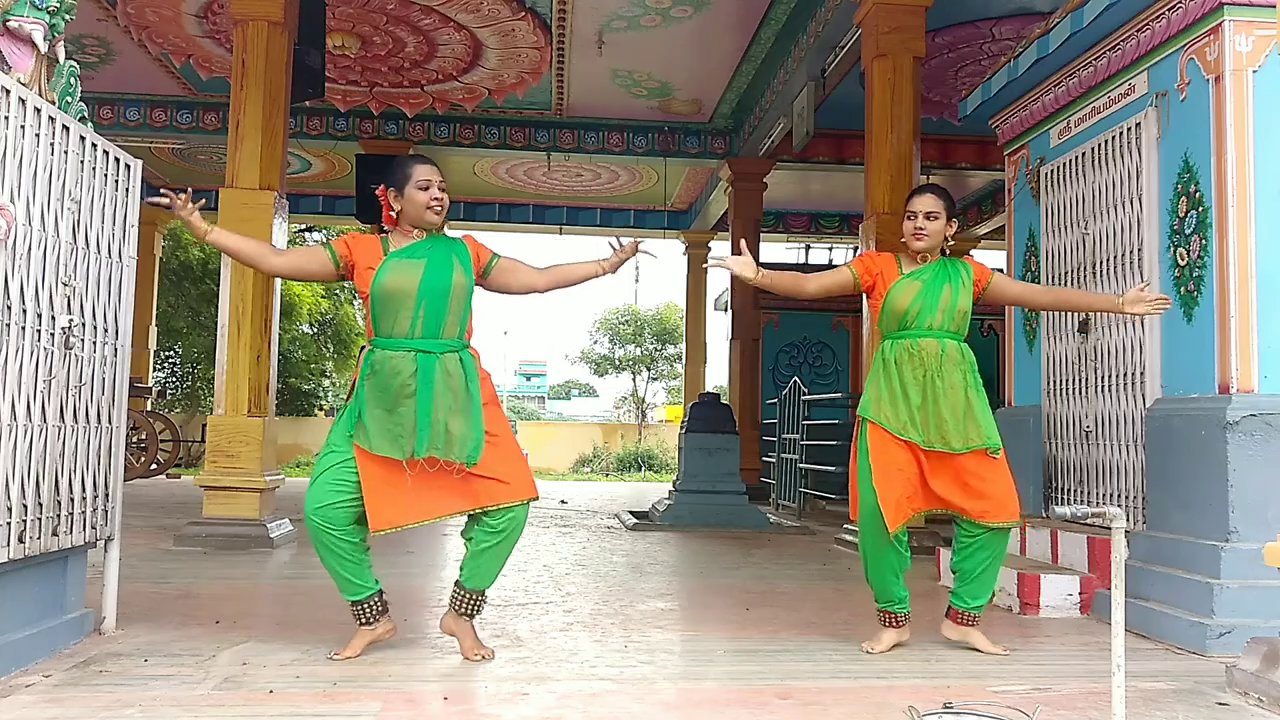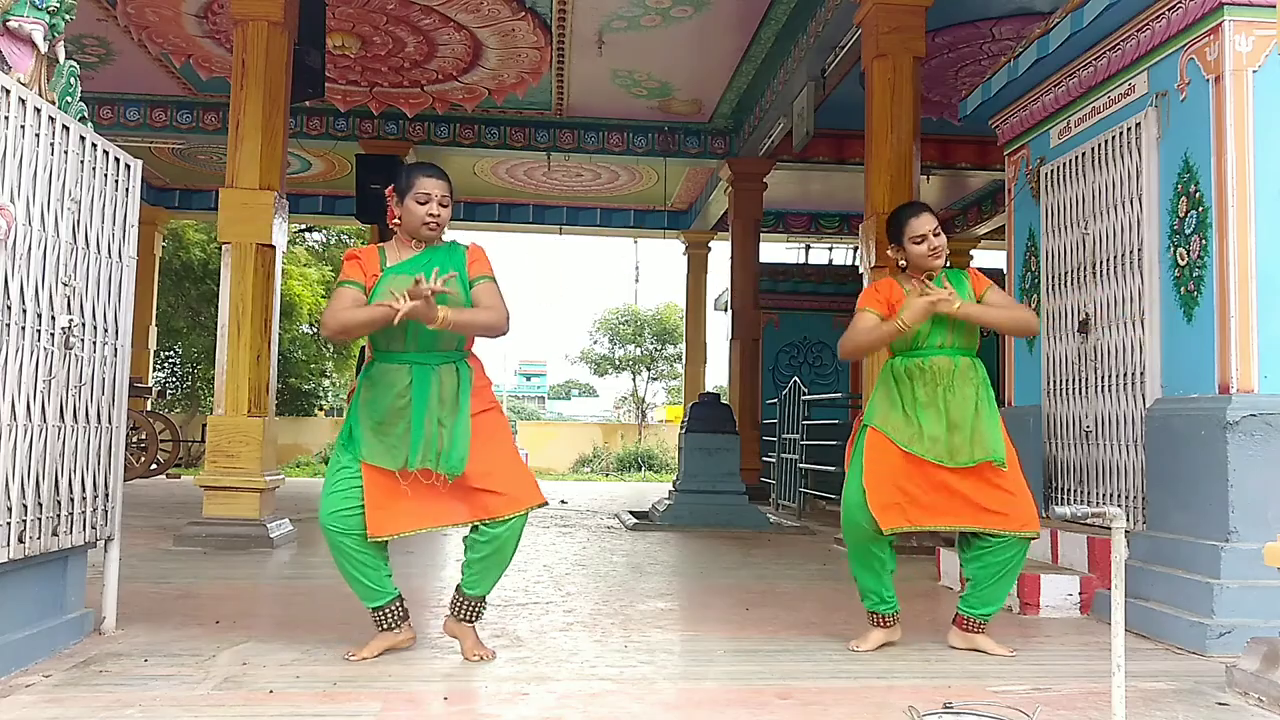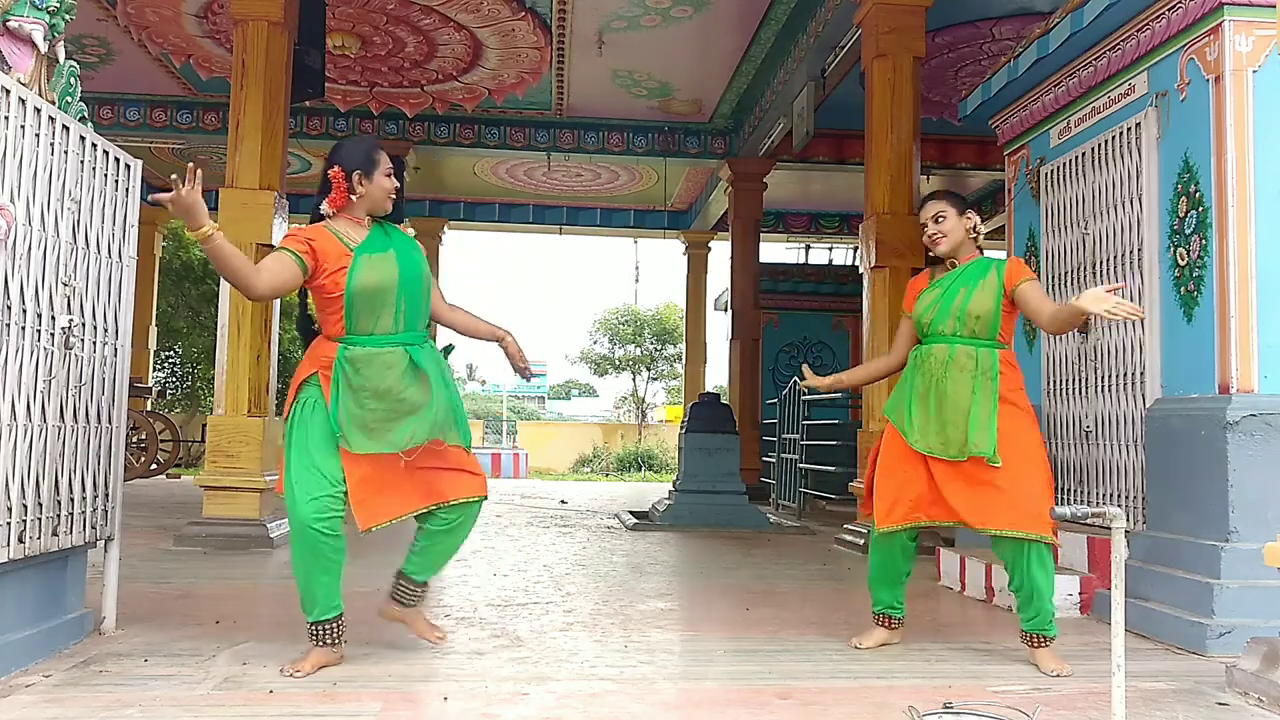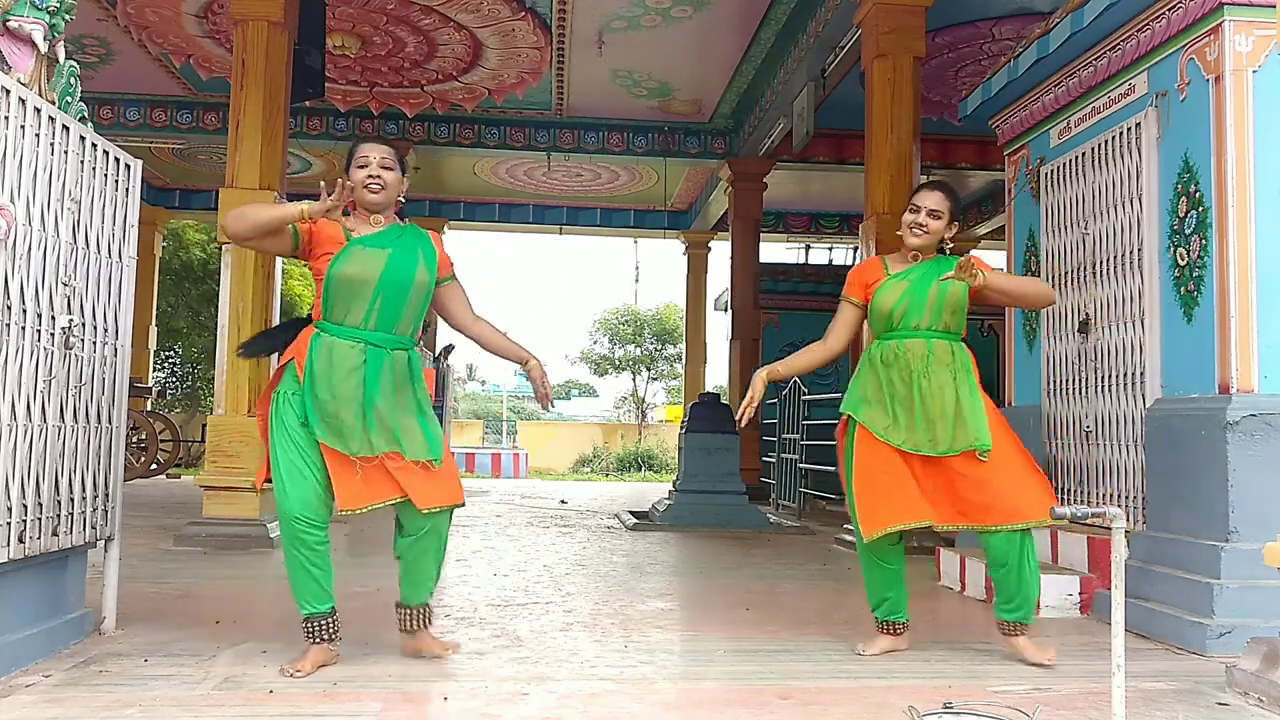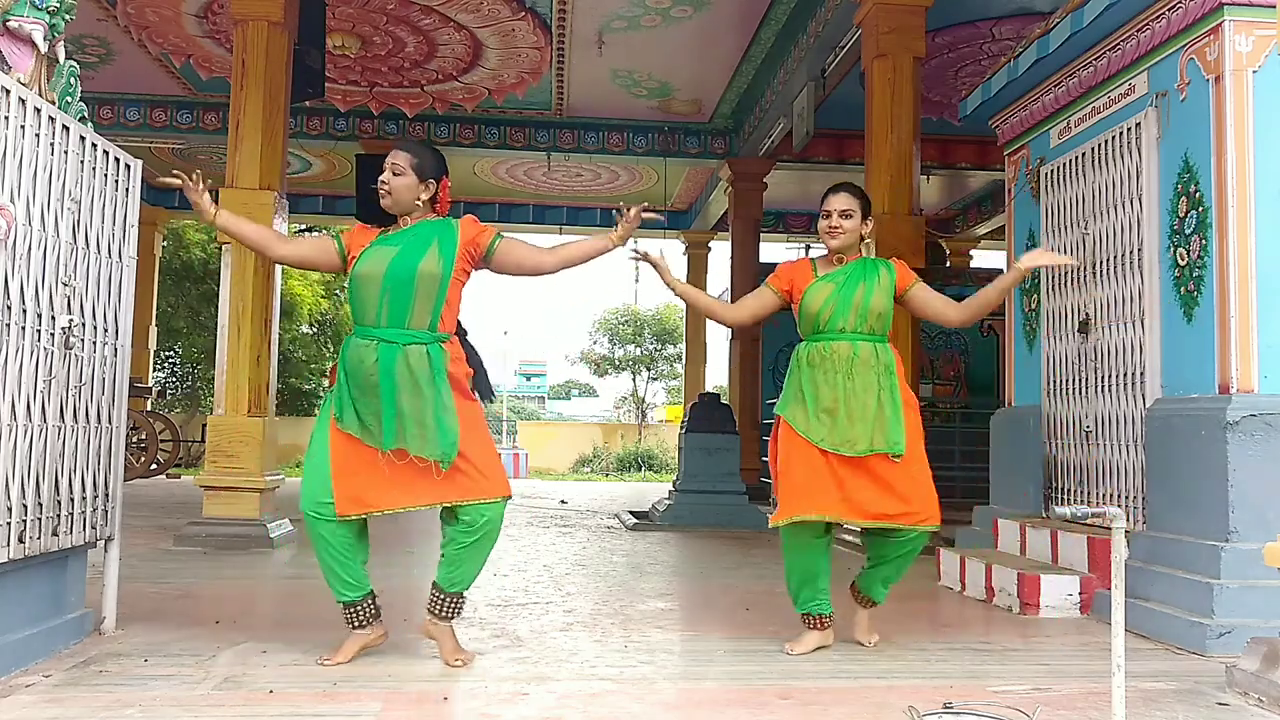
dt=1s
person 1, frame 1
left shoulder: (465, 252)
right shoulder: (360, 249)
left elbow: (536, 279)
right elbow: (276, 259)
left wrist: (605, 266)
right wrist: (202, 227)
left hip: (458, 394)
right hip: (384, 397)
left knee: (507, 502)
right knee: (327, 508)
left ankle: (461, 612)
right ankle: (373, 616)
person 1, frame 2
left shoulder: (468, 258)
right shoulder: (363, 261)
left elbow: (497, 321)
right elbow: (332, 327)
left wrist: (434, 316)
right wrist: (395, 306)
left hip: (458, 401)
right hip: (383, 405)
left knee: (509, 508)
right knee: (340, 515)
left ankle: (463, 615)
right ankle: (393, 623)
person 1, frame 3
left shoulder: (401, 240)
right shoulder: (313, 241)
left elbow: (438, 307)
right elbow: (256, 283)
left wrist: (500, 334)
right wrist: (201, 225)
left hip: (413, 386)
right hip: (342, 390)
left knee: (460, 494)
right knee: (315, 513)
left ankle: (404, 597)
right ankle: (327, 638)
person 1, frame 4
left shoulder: (426, 244)
right shoulder: (322, 232)
left elbow: (466, 318)
right elbow: (234, 225)
left wrist: (526, 358)
right wrist: (310, 210)
left hip: (396, 391)
right hip: (319, 384)
left knee: (432, 501)
right knee: (303, 509)
left ankle: (415, 624)
right ankle: (321, 637)
person 1, frame 5
left shoulder: (461, 234)
right shoulder: (363, 240)
left elbow: (544, 259)
right elbow: (284, 248)
left wrist: (616, 236)
right wrist: (213, 214)
left hip: (431, 385)
right hip: (360, 386)
left knee: (482, 498)
right knee: (321, 501)
left ankle: (442, 613)
right ankle: (365, 624)
person 2, frame 1
left shoulder: (968, 273)
right shoulder: (877, 266)
left elbow: (1041, 295)
right elbow: (810, 283)
left wrist: (1117, 304)
right wrist: (758, 277)
left hip: (955, 401)
right hip: (893, 400)
left knee: (988, 507)
right knee: (884, 507)
left ankle: (963, 617)
right ankle: (894, 618)
person 2, frame 2
left shoulder: (970, 281)
right shoulder: (883, 293)
left elbow: (1029, 324)
right elbow: (848, 349)
left wrist: (958, 309)
right wrist: (907, 319)
left hip: (967, 411)
right hip: (901, 409)
left knee: (1008, 516)
right knee: (861, 509)
left ankle: (969, 624)
right ankle: (883, 618)
person 2, frame 3
left shoulder: (1008, 271)
right shoulder: (921, 285)
left elbow: (1049, 317)
right elbow: (897, 357)
left wrist: (1080, 306)
right wrist: (834, 381)
left hip: (991, 405)
right hip: (922, 406)
left knee: (1016, 513)
right knee: (895, 511)
left ankle: (1039, 637)
right ankle: (888, 619)
person 2, frame 4
left shoulder: (967, 270)
right shoulder: (868, 272)
left elbow: (1045, 296)
right elbow: (831, 344)
left wrist: (985, 280)
right wrist: (769, 372)
left hip: (953, 402)
right hip: (885, 403)
left knee: (1001, 501)
right knee: (882, 516)
left ankle: (1015, 624)
right ankle: (891, 625)
person 2, frame 5
left shoulder: (891, 273)
right shoulder: (795, 273)
left elbow: (958, 315)
right elbow: (735, 315)
left wrist: (1016, 273)
right wrist: (671, 280)
left hip: (877, 401)
right hip: (812, 401)
left knee: (906, 512)
right knee: (803, 510)
left ankle: (865, 595)
right ankle: (816, 620)
